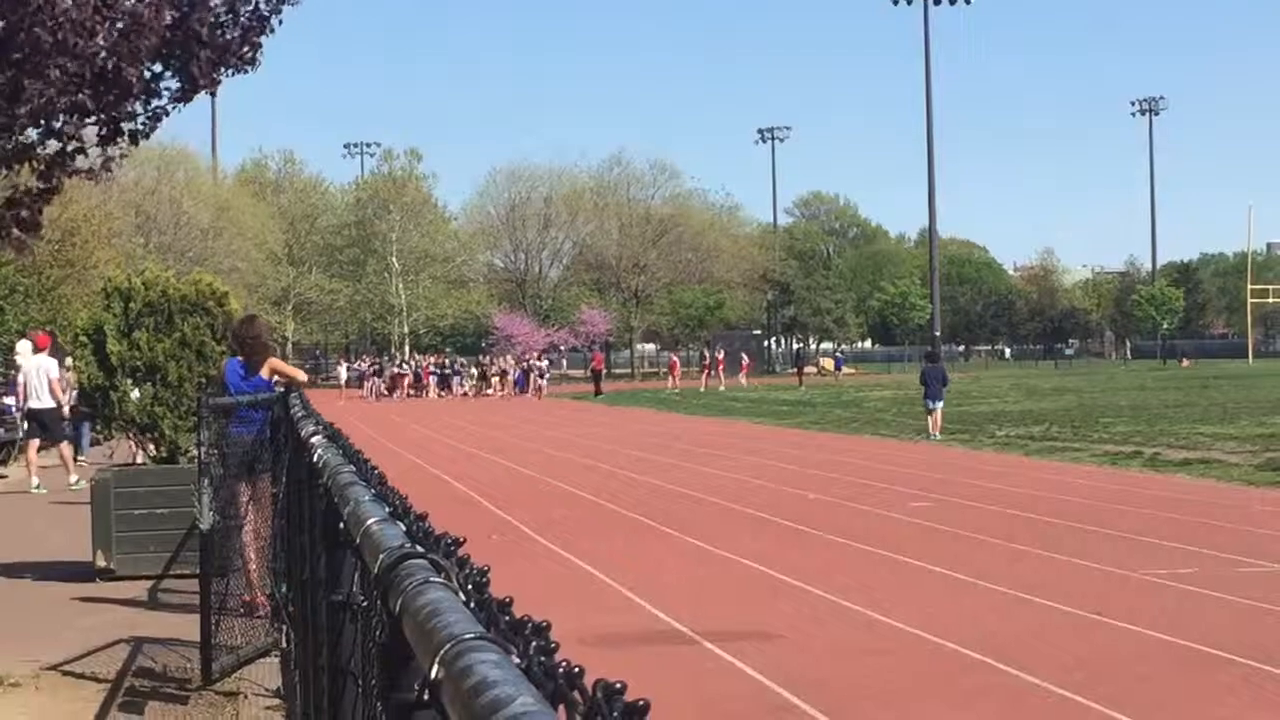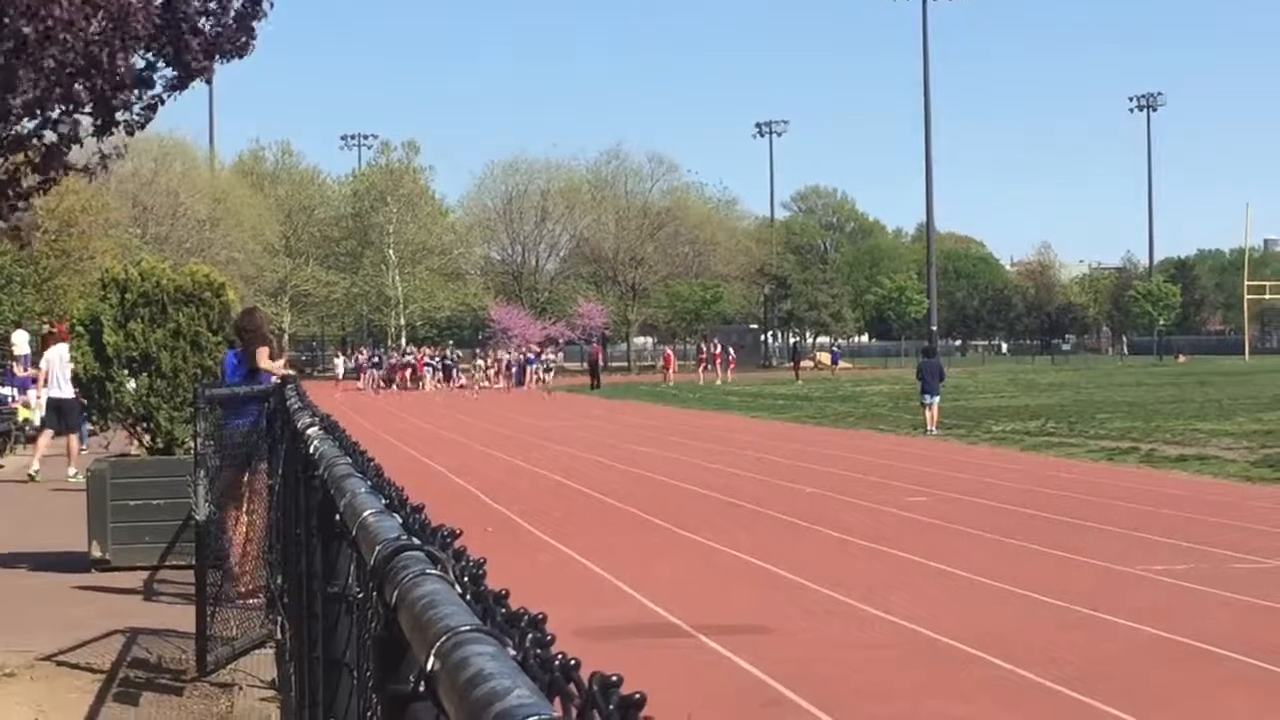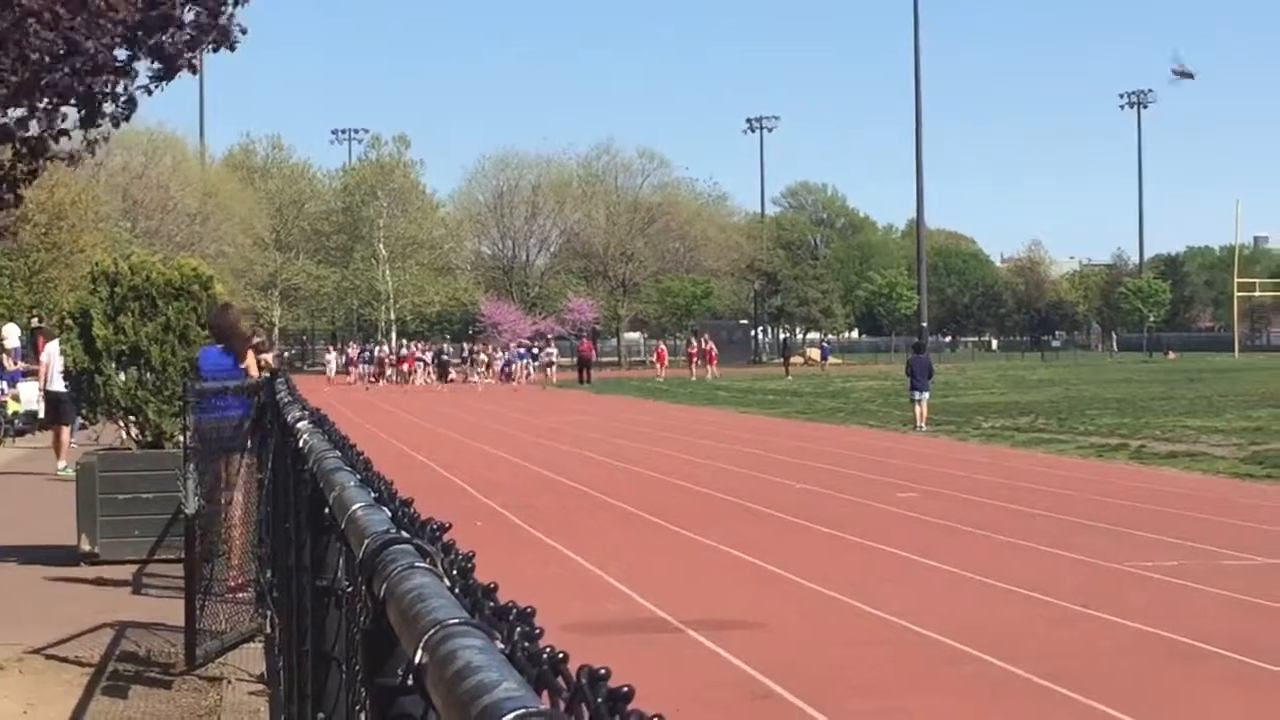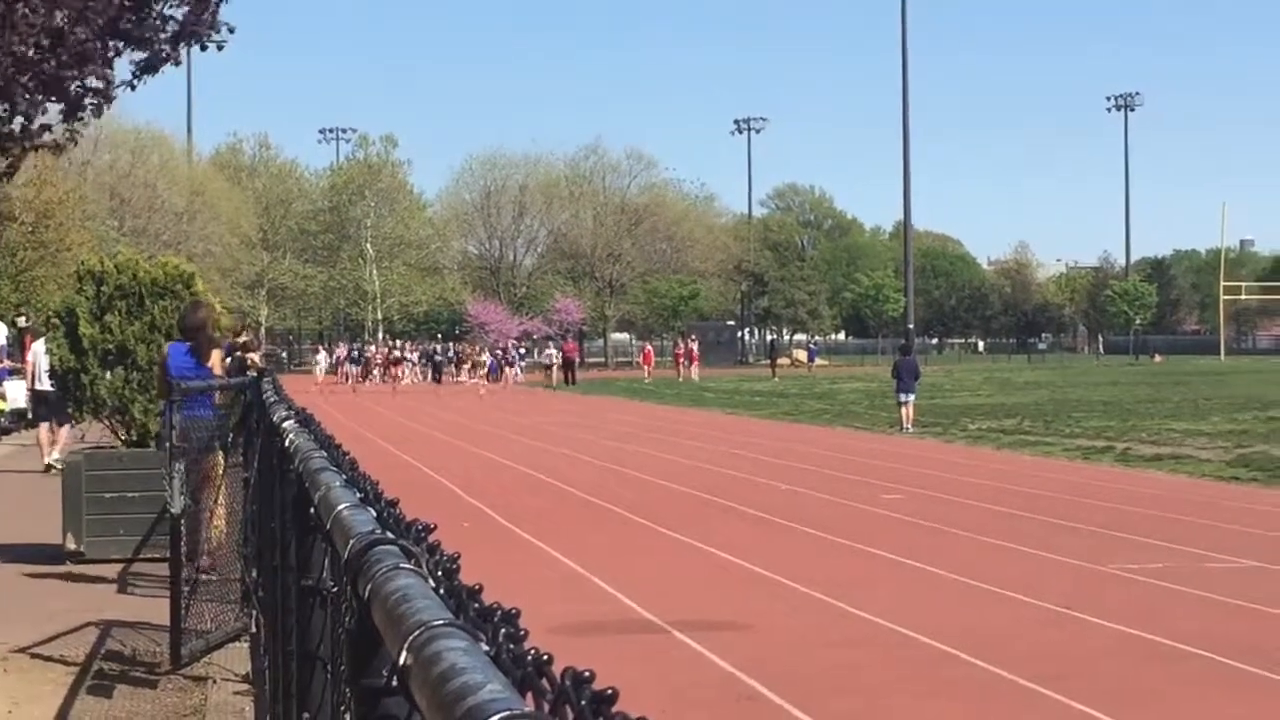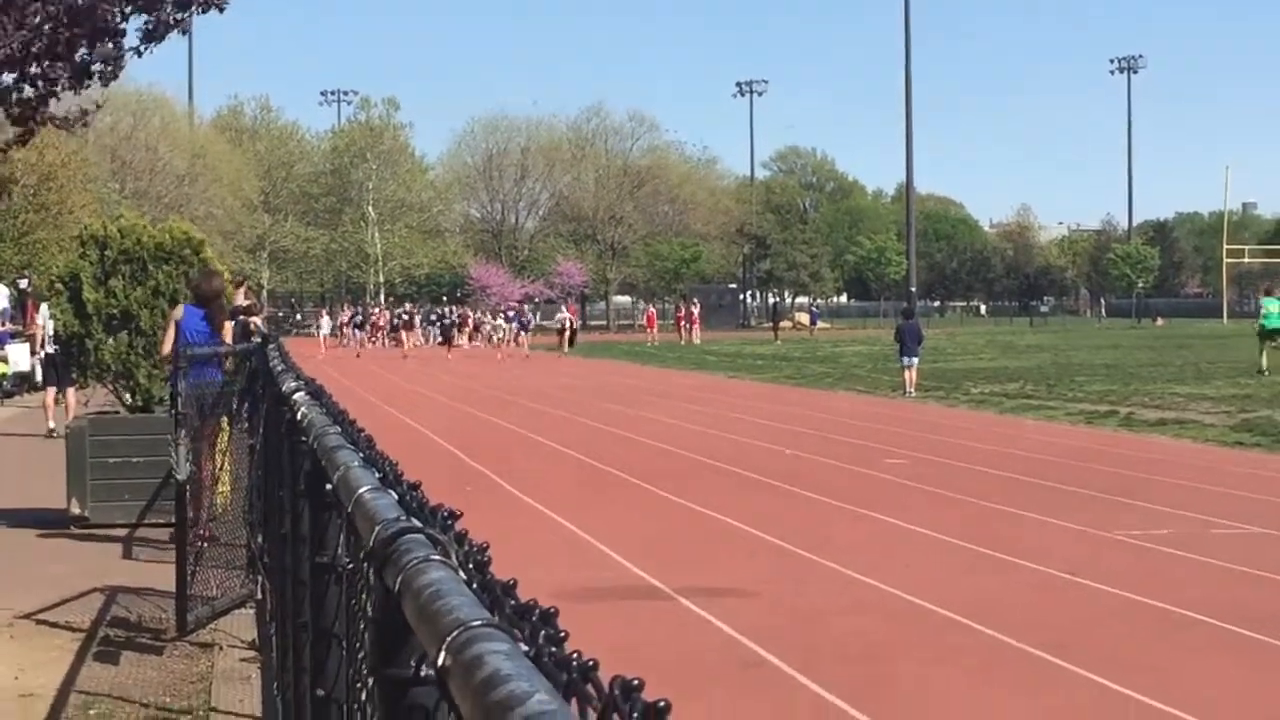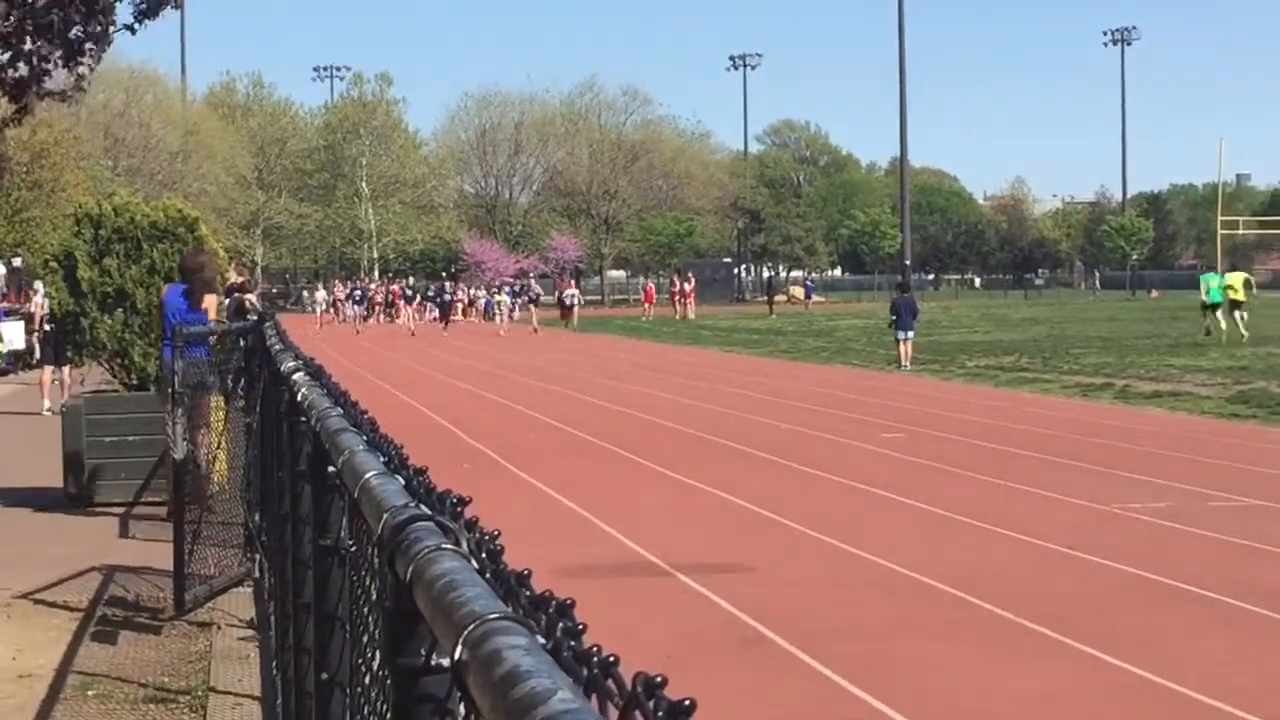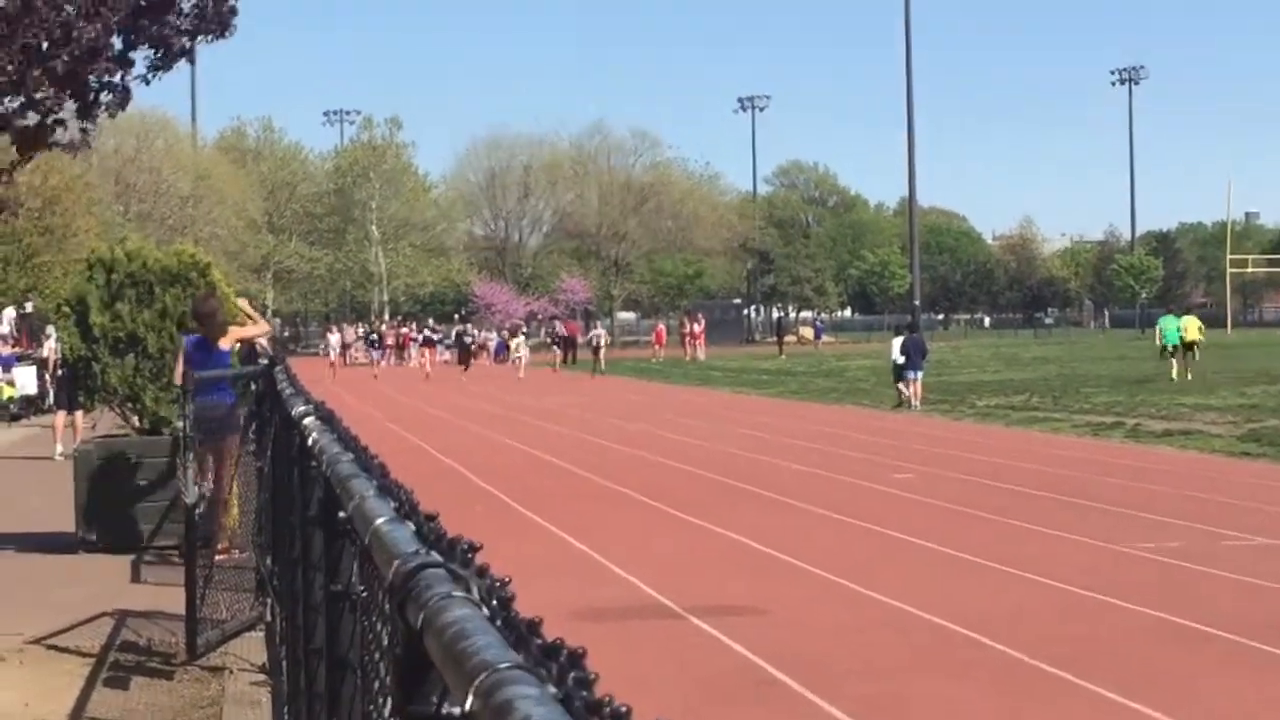
dt=0.5s
person 1, frame 1
left shoulder: (227, 366)
right shoulder: (268, 363)
right elbow: (303, 378)
right wrist: (280, 378)
left hip: (236, 441)
right hip: (263, 440)
left knee: (244, 518)
right knee: (262, 518)
left ankle: (255, 594)
right ankle: (258, 593)
person 1, frame 2
left shoulder: (229, 356)
right shoulder: (260, 351)
right elbow: (262, 368)
right wrist: (281, 371)
left hip: (230, 431)
right hip: (256, 430)
left knee: (230, 501)
right knee: (256, 507)
left ankle: (232, 563)
right ankle: (248, 583)
person 1, frame 3
left shoulder: (203, 354)
right shoulder: (245, 353)
left hip: (206, 425)
right hip: (235, 425)
left knee: (214, 495)
right knee: (238, 499)
right ankle: (236, 576)
person 1, frame 4
left shoulder: (169, 350)
right shoulder: (212, 352)
left elbow: (161, 391)
right elbow: (217, 395)
left hip: (177, 423)
right hip: (205, 423)
right knee: (208, 492)
left ankle: (184, 559)
right ankle: (202, 557)
person 1, frame 5
left shoulder: (180, 312)
right shoulder: (223, 321)
left elbow: (165, 352)
left hip: (185, 385)
right hip: (213, 387)
right knee: (206, 457)
left ankle: (186, 516)
right ankle: (201, 525)
person 1, frame 6
left shoulder: (167, 291)
right shoulder: (208, 297)
left elbow: (162, 328)
right elbow: (210, 336)
left hip: (170, 363)
right hip: (197, 364)
left knee: (175, 431)
right knee: (200, 427)
left ankle: (176, 501)
right ankle: (196, 483)
person 1, frame 7
left shoulder: (188, 342)
right shoulder: (227, 335)
left elbow: (178, 380)
right elbow: (264, 329)
right wrist: (247, 309)
left hip: (199, 408)
right hip: (225, 409)
left knee: (200, 476)
right knee: (223, 477)
right ankle: (220, 541)
